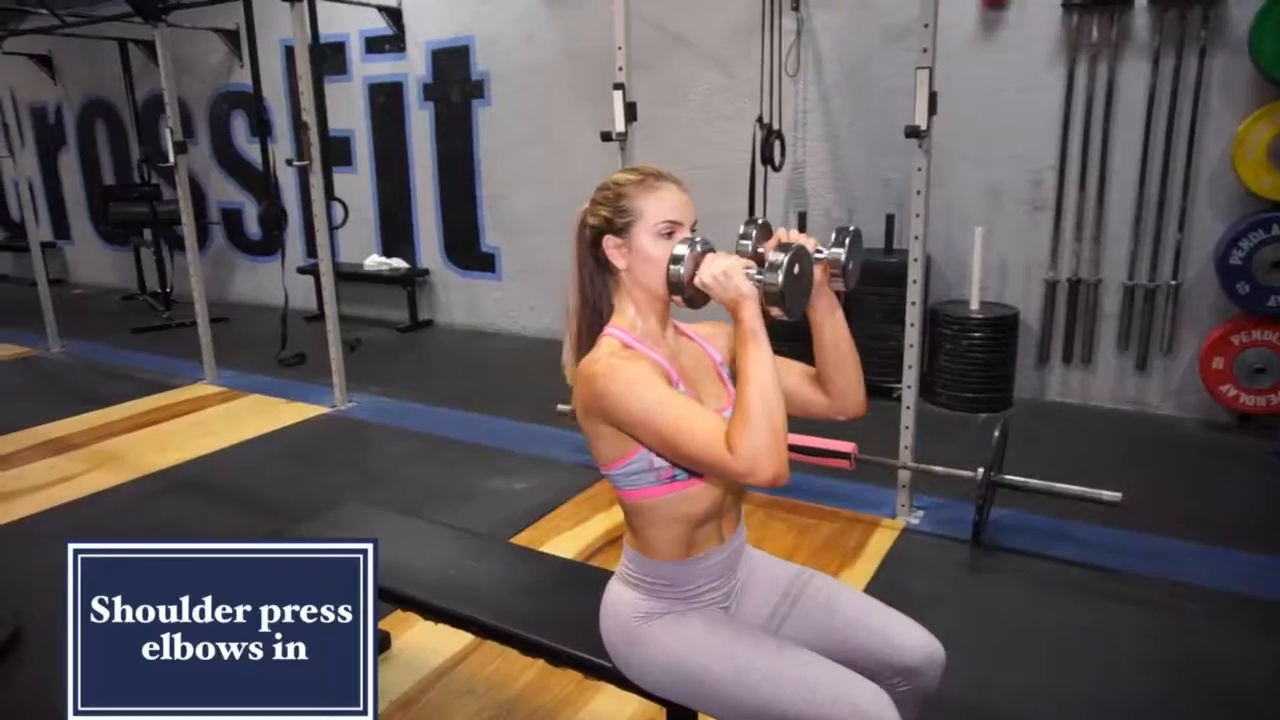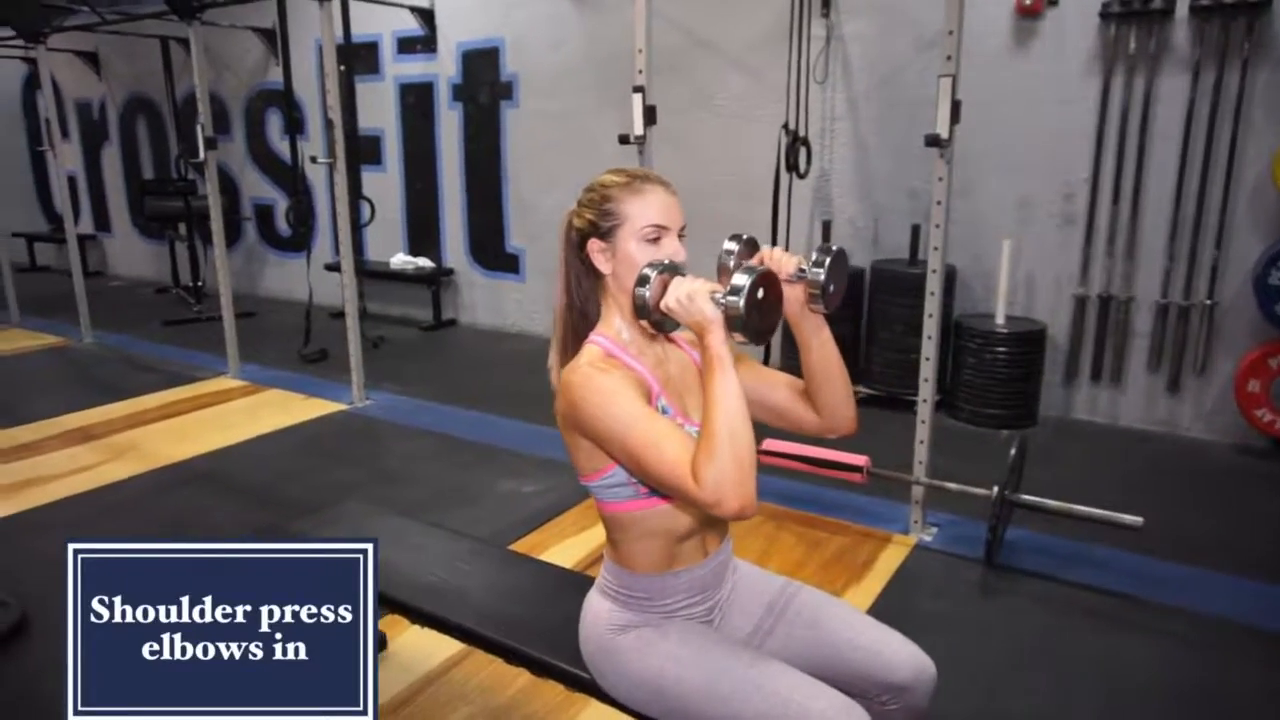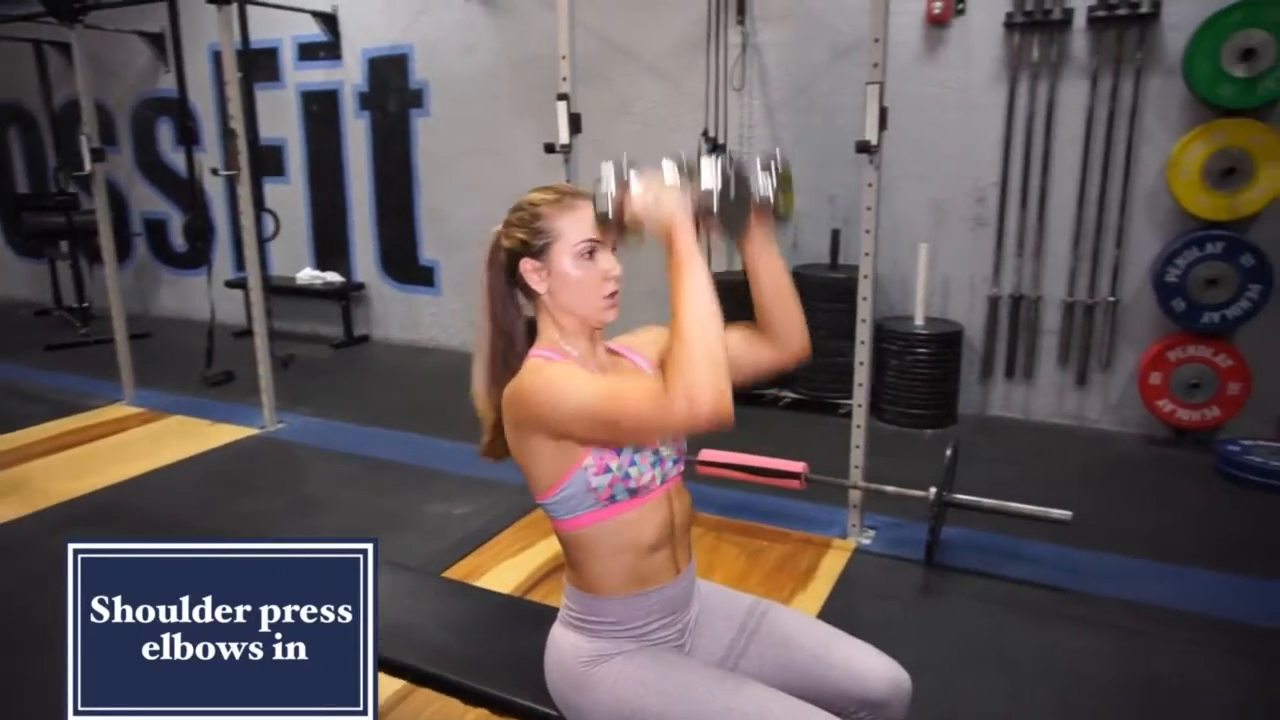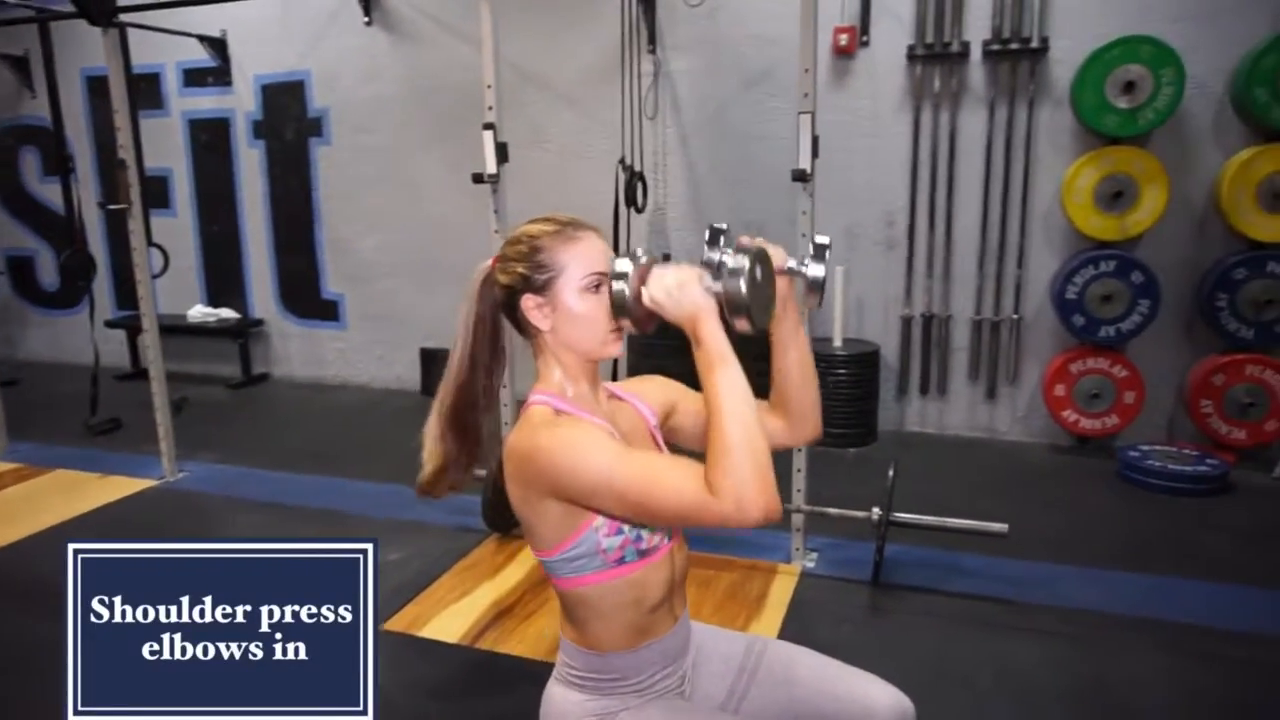
dt=1s
person 1, frame 1
left shoulder: (708, 341)
right shoulder: (609, 370)
left elbow: (844, 401)
right elbow: (761, 465)
left wrist: (817, 294)
right wrist: (747, 312)
left hip: (738, 575)
right hip: (662, 613)
left knee: (917, 661)
person 1, frame 2
left shoulder: (692, 349)
right shoulder: (591, 380)
left elbow: (834, 419)
right elbow: (729, 495)
left wrist: (802, 314)
right wrist: (715, 338)
left hip: (725, 588)
right hip: (644, 625)
person 1, frame 3
left shoulder: (637, 354)
right shoulder: (540, 388)
left elbow: (787, 345)
right elbow: (703, 404)
left wrist: (753, 229)
right wrist: (680, 235)
left hip: (692, 613)
right hip: (612, 653)
person 1, frame 4
left shoulder: (643, 398)
right shoulder: (545, 443)
left elbow: (796, 425)
right elbow: (747, 501)
left wrist: (782, 306)
right wrist: (703, 322)
left hip: (688, 654)
